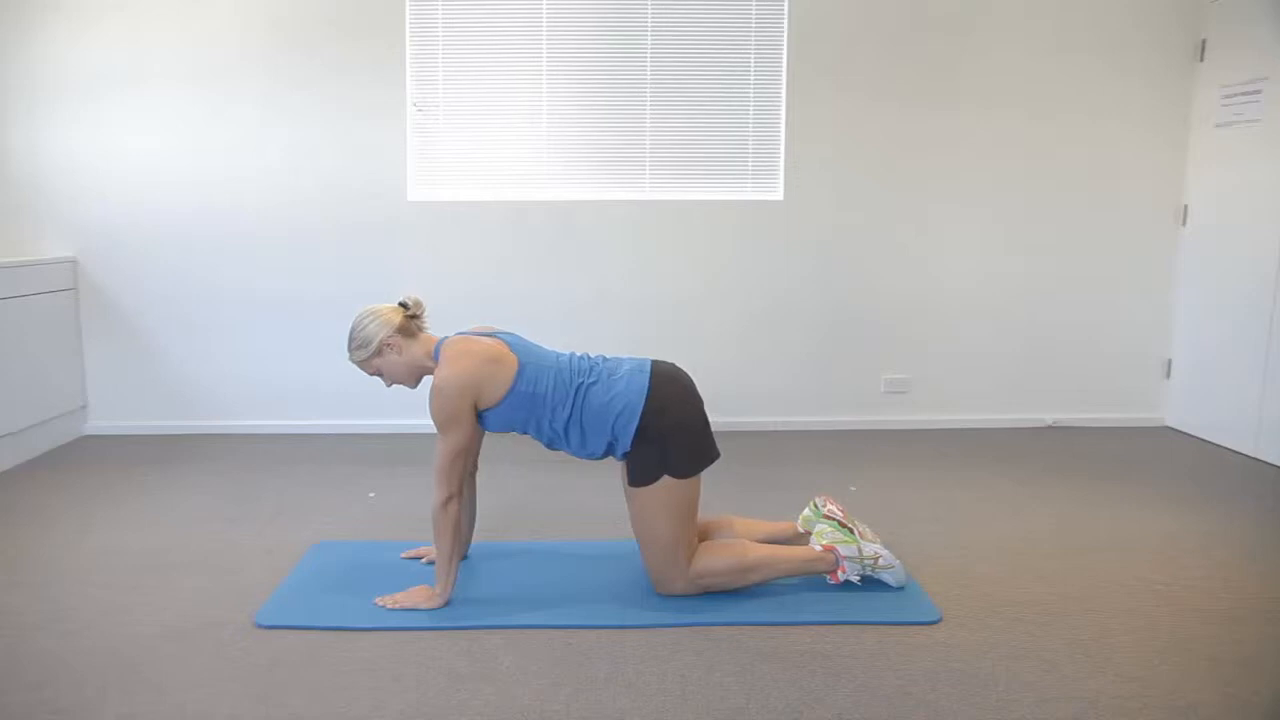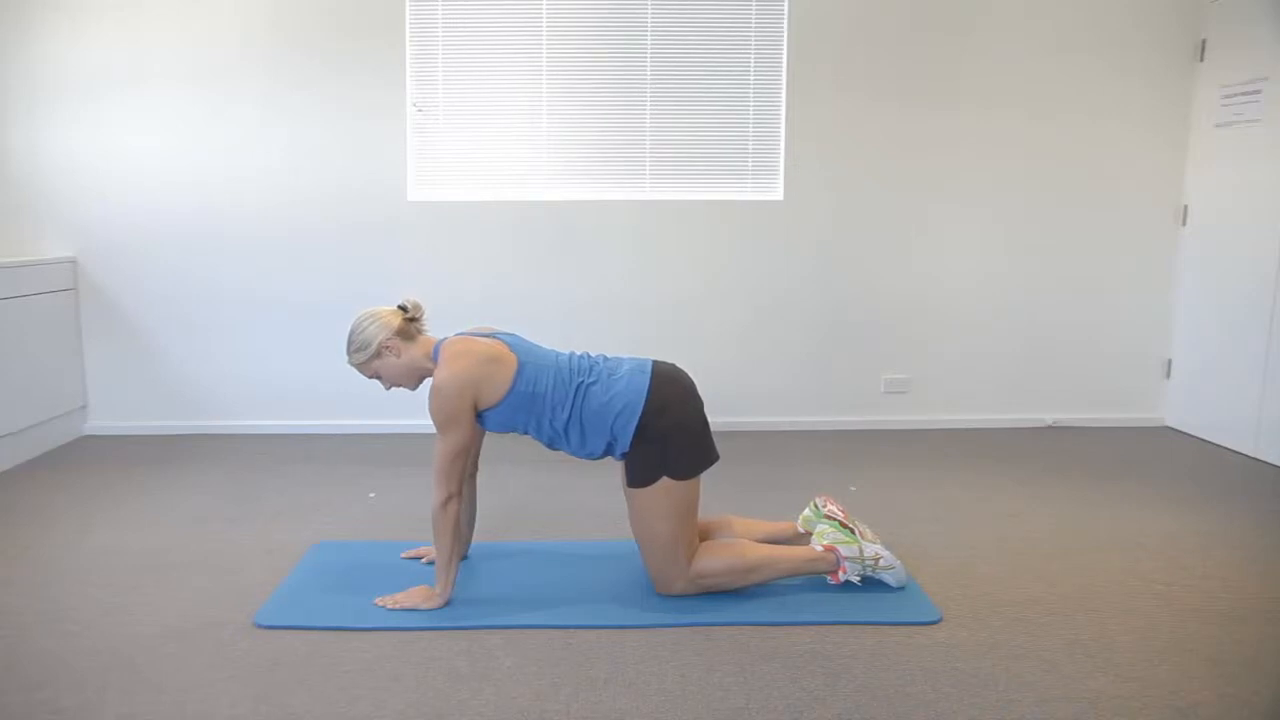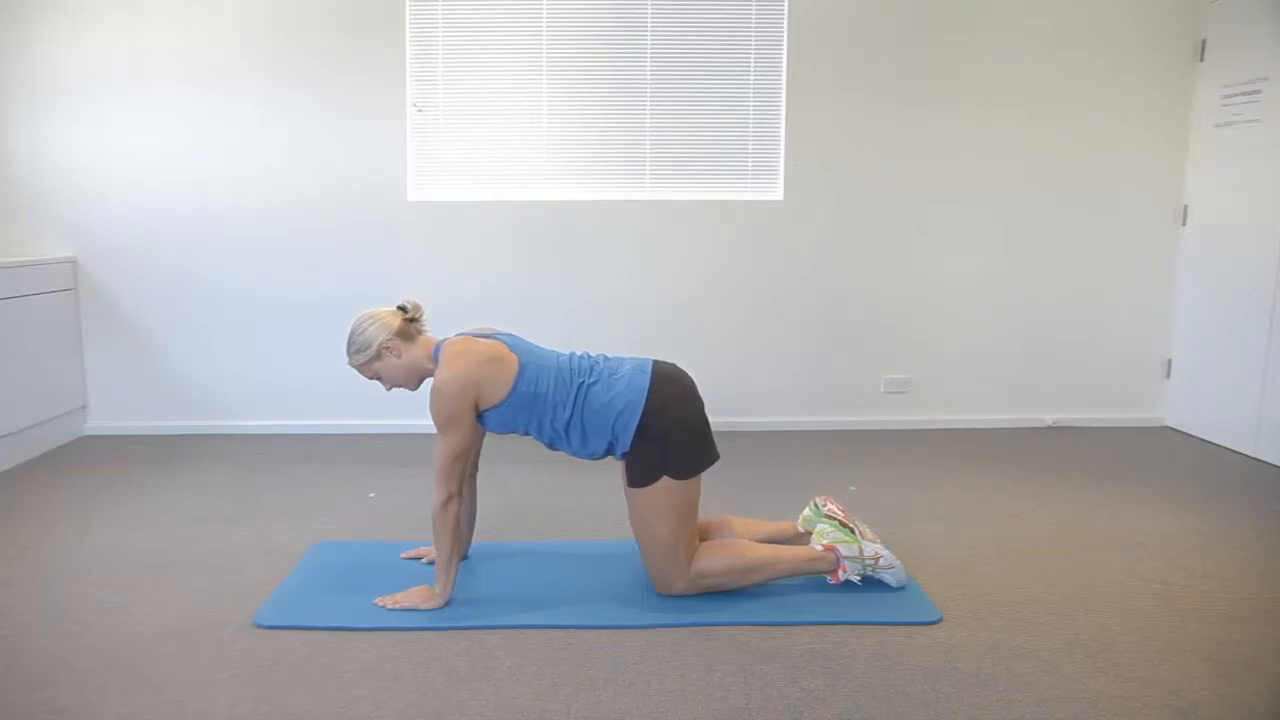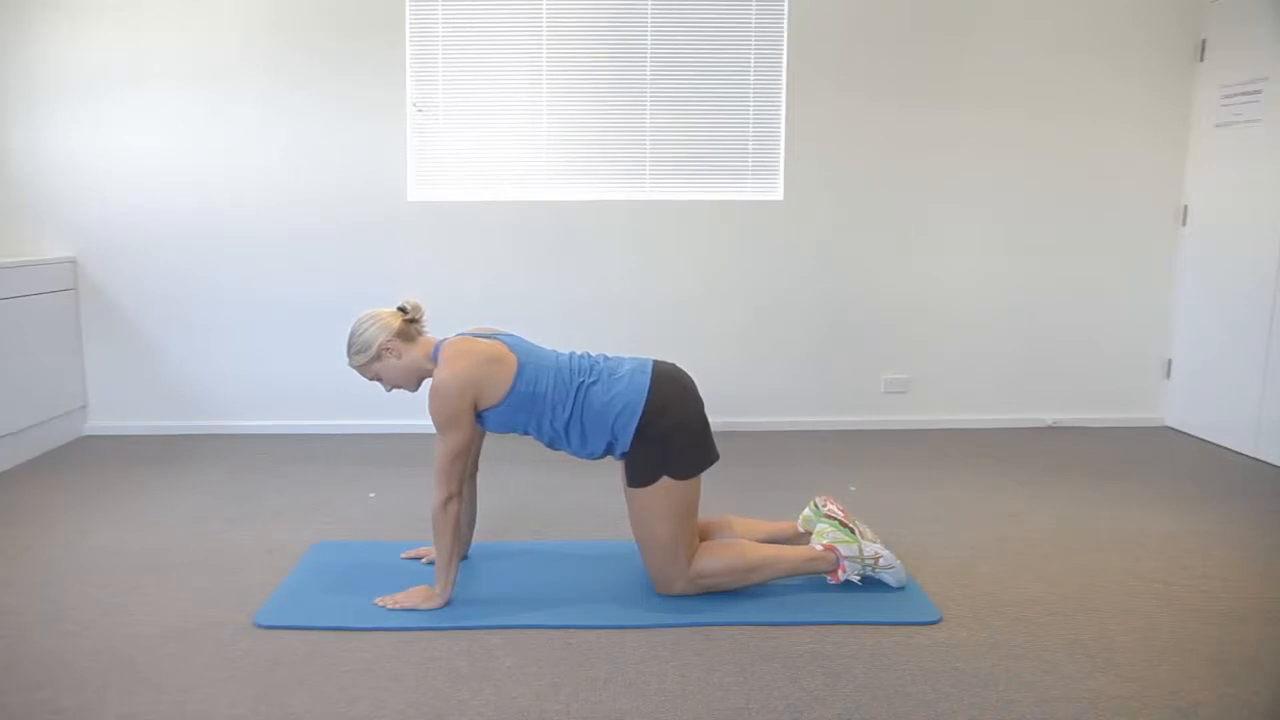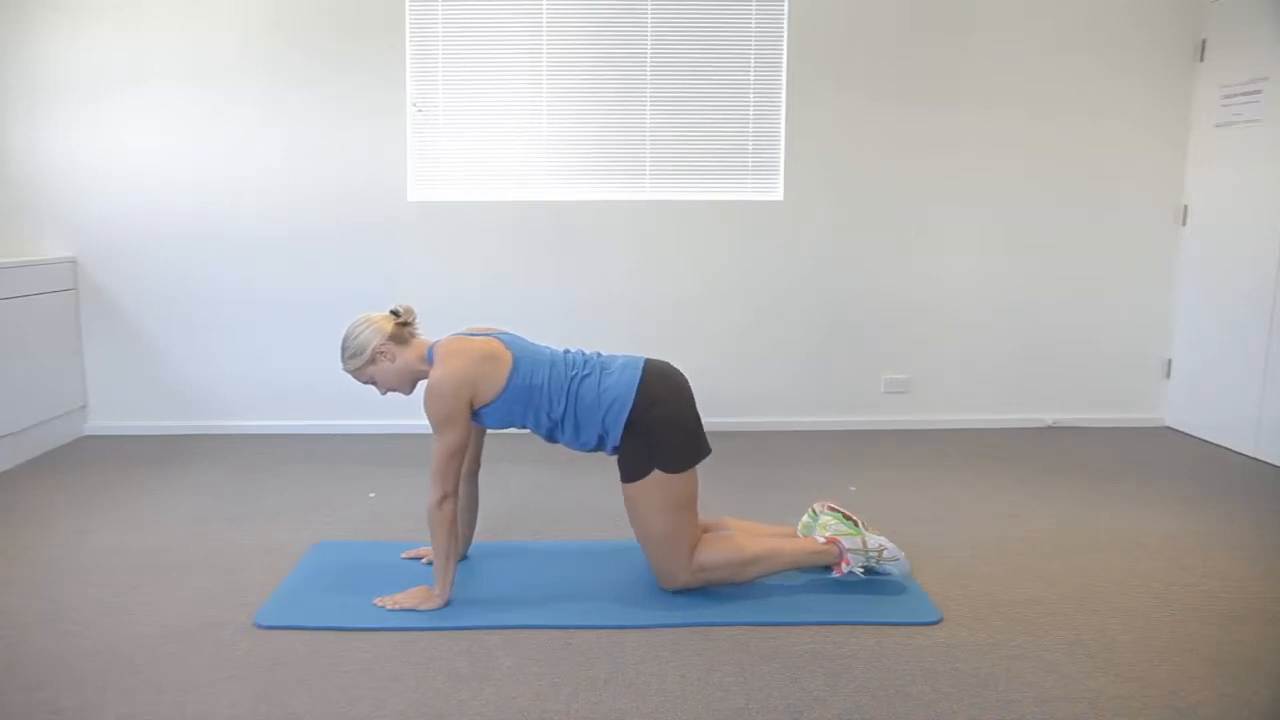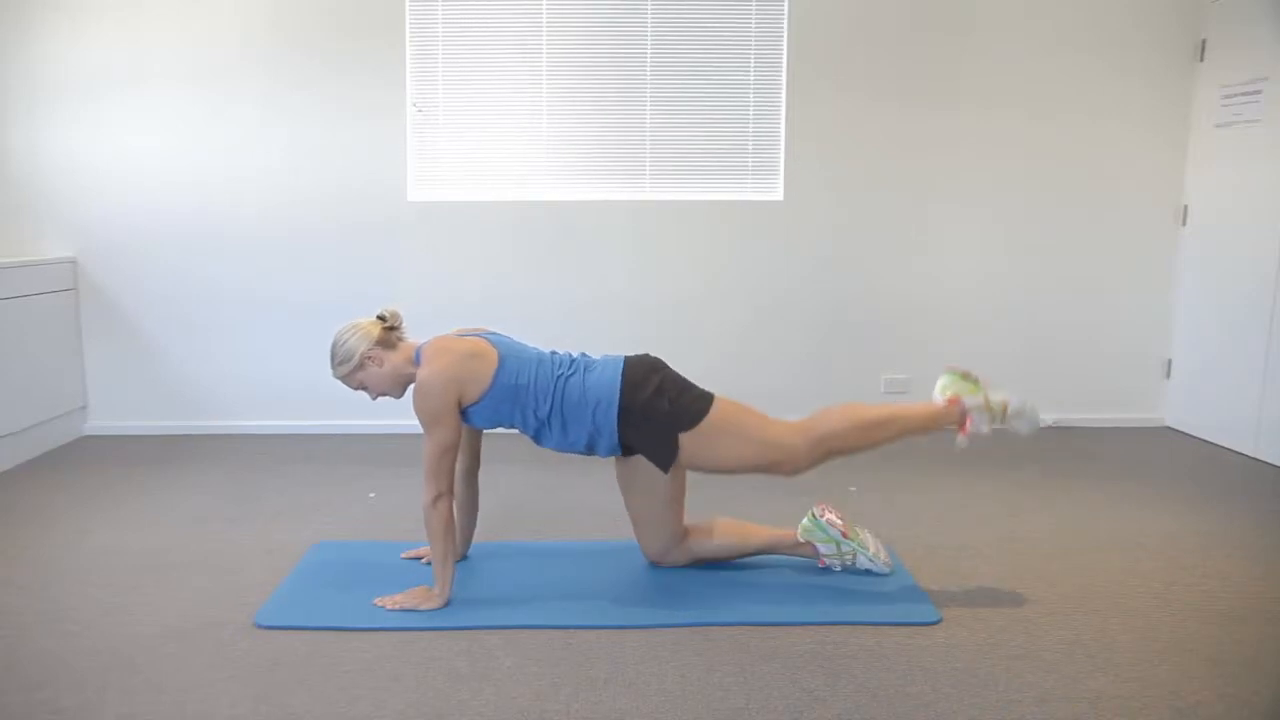
dt=0.7s
person 1, frame 1
left shoulder: (451, 378)
right shoulder: (467, 348)
left elbow: (449, 490)
right elbow: (467, 473)
left wrist: (441, 589)
right wrist: (456, 547)
left hip: (654, 417)
right hip: (652, 397)
left knee: (674, 576)
right knee: (675, 541)
left ankle: (832, 554)
right ankle: (809, 526)
person 1, frame 2
left shoulder: (450, 380)
right shoulder: (466, 349)
left elbow: (448, 491)
right elbow: (468, 472)
left wrist: (441, 589)
right wrist: (457, 546)
left hip: (652, 417)
right hip: (651, 399)
left knee: (674, 575)
right knee: (674, 539)
left ankle: (835, 553)
right ankle: (812, 525)
person 1, frame 3
left shoulder: (452, 379)
right shoulder: (467, 349)
left elbow: (448, 491)
right elbow: (468, 473)
left wrist: (441, 589)
right wrist: (458, 546)
left hip: (653, 417)
right hip: (652, 397)
left knee: (673, 576)
right knee: (674, 541)
left ankle: (833, 554)
right ankle: (810, 526)
person 1, frame 4
left shoulder: (450, 380)
right shoulder: (467, 349)
left elbow: (447, 492)
right elbow: (467, 474)
left wrist: (440, 589)
right wrist: (456, 547)
left hip: (653, 417)
right hip: (652, 397)
left knee: (673, 576)
right knee: (674, 539)
left ankle: (834, 554)
right ankle: (812, 526)
person 1, frame 5
left shoulder: (446, 380)
right shoulder: (462, 353)
left elbow: (444, 491)
right elbow: (469, 474)
left wrist: (439, 589)
right wrist: (457, 548)
left hip: (646, 413)
right hip: (646, 398)
left knee: (676, 571)
right knee: (673, 539)
left ankle: (834, 547)
right ankle: (814, 530)
person 1, frame 6
left shoulder: (432, 382)
right shoulder: (454, 355)
left elbow: (438, 492)
right elbow: (468, 471)
left wrist: (439, 588)
right wrist: (457, 547)
left hip: (641, 405)
right hip: (629, 413)
left knee: (799, 447)
right knee: (668, 549)
left ankle: (962, 407)
right ankle: (813, 538)
